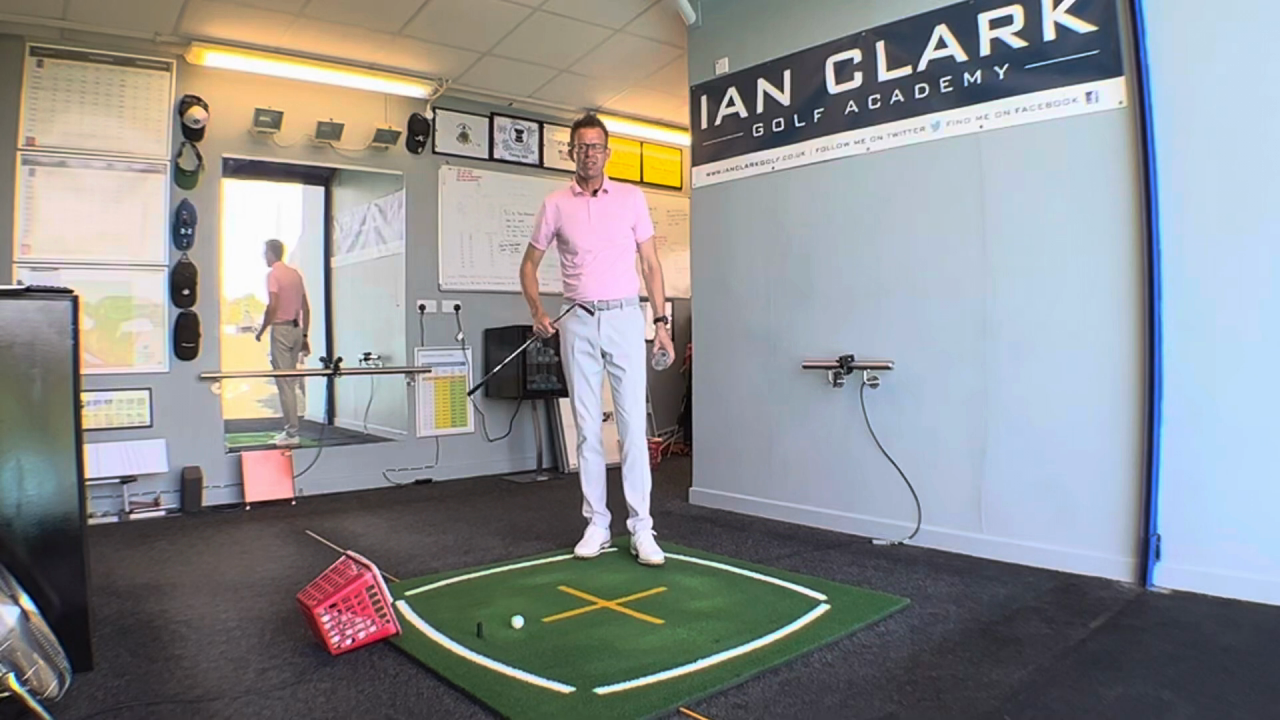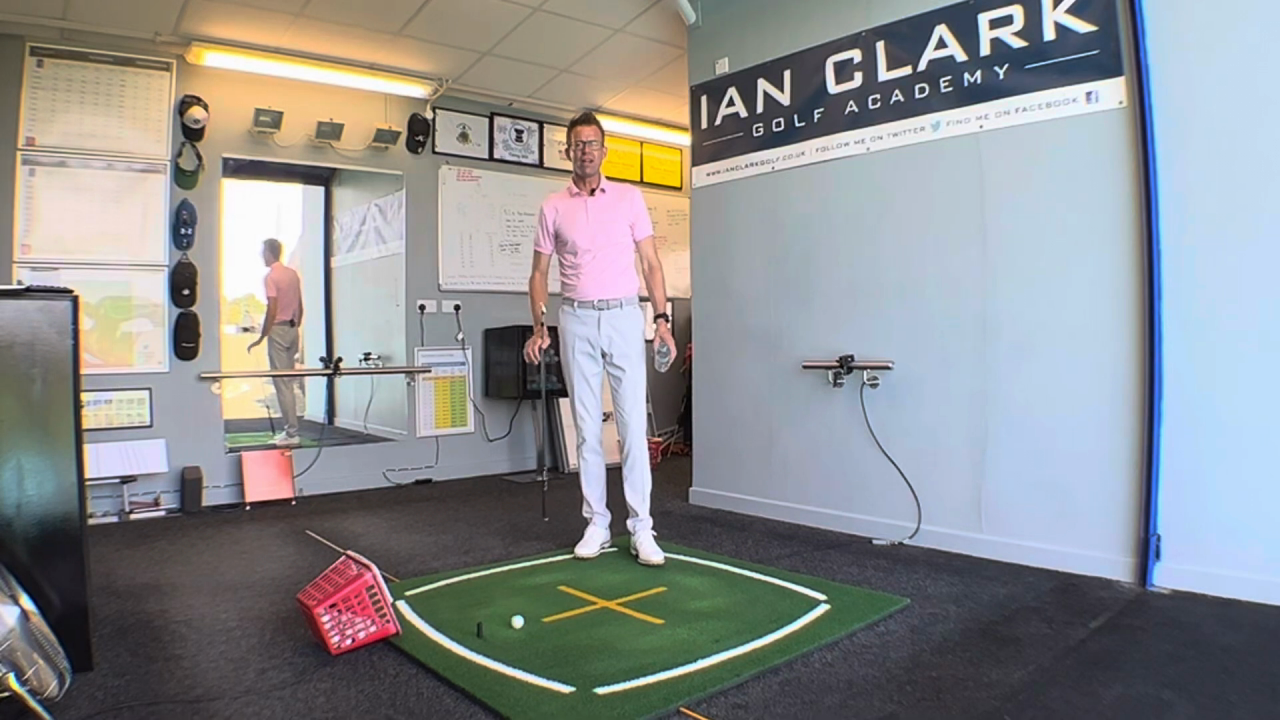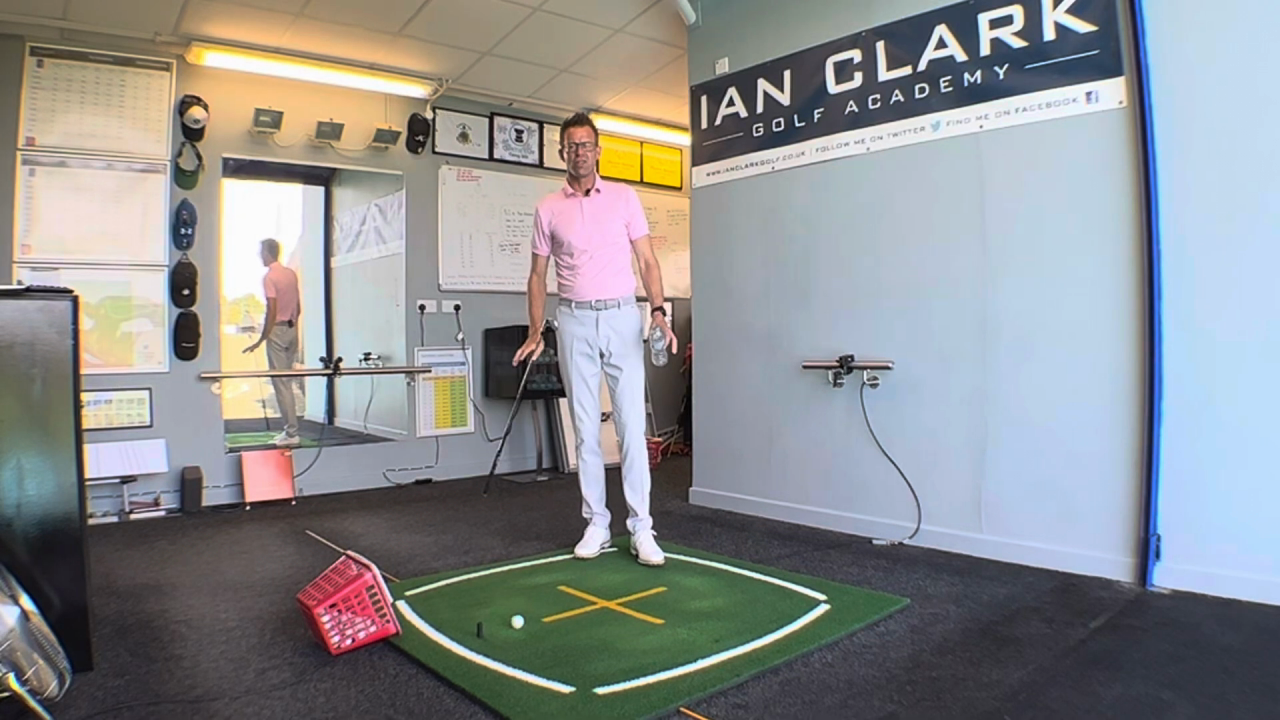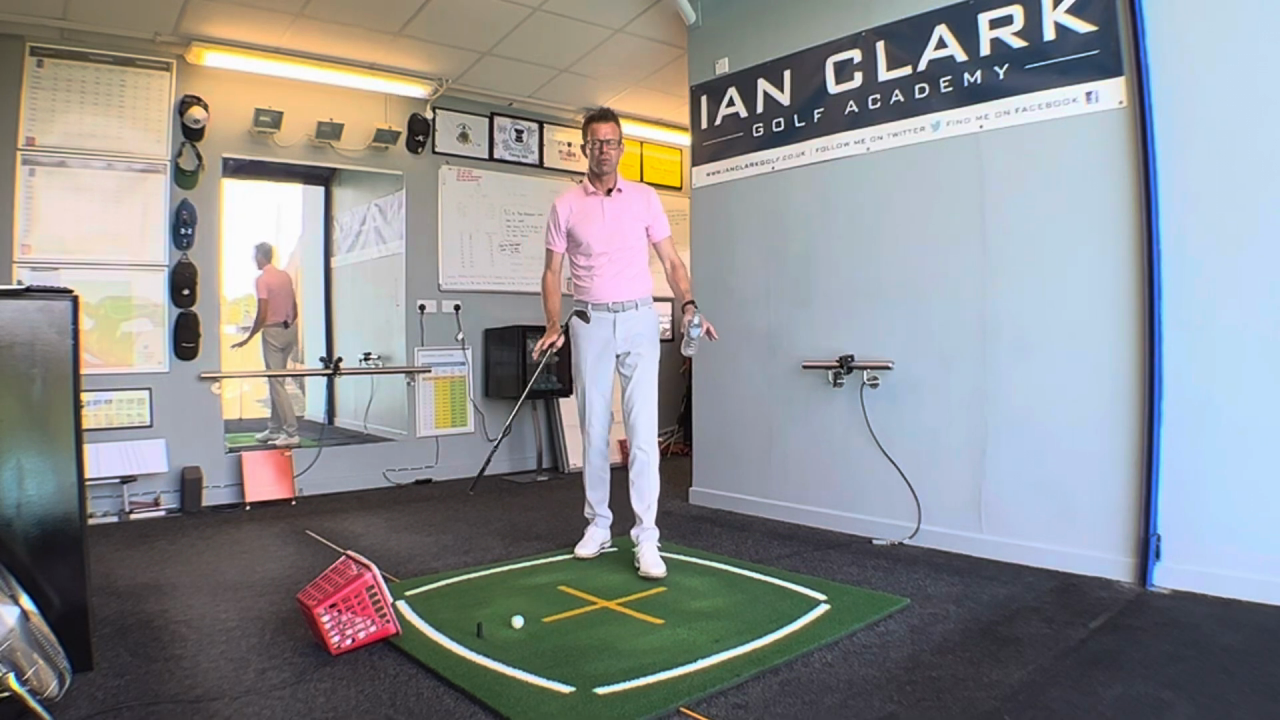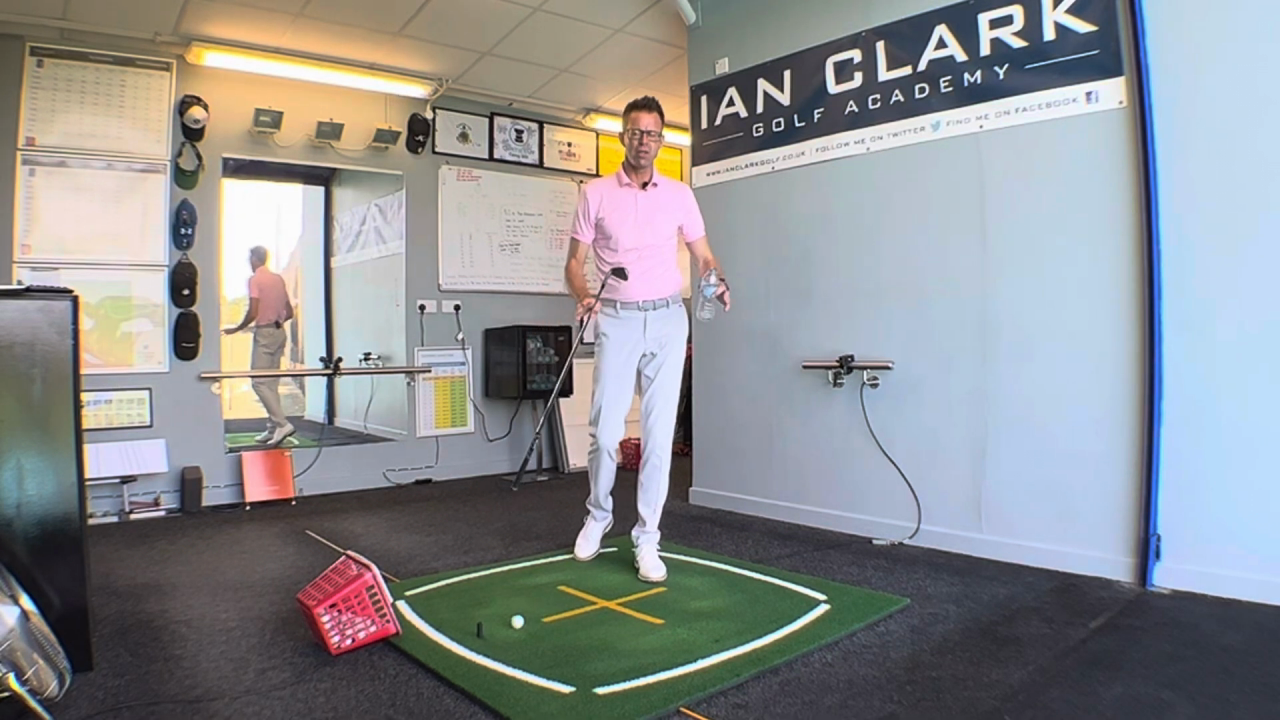
dt=0.7s
person 1, frame 1
left shoulder: (632, 197)
right shoulder: (554, 204)
left elbow: (651, 263)
right elbow: (530, 263)
left wrist: (661, 320)
right wrist: (537, 310)
left hip: (625, 317)
right hip: (577, 322)
left knee: (633, 422)
right knee: (587, 425)
left ankle: (641, 527)
right ankle: (596, 523)
person 1, frame 2
left shoulder: (630, 197)
right shoulder: (553, 207)
left elbow: (650, 263)
right elbow: (539, 272)
left wrist: (662, 317)
right wrist: (538, 327)
left hip: (624, 317)
right hip: (577, 321)
left knee: (633, 423)
right knee: (586, 426)
left ankle: (641, 527)
right ankle: (597, 523)
person 1, frame 3
left shoulder: (624, 197)
right shoulder: (547, 208)
left elbow: (647, 261)
right elbow: (538, 275)
left wrist: (658, 312)
right wrist: (535, 331)
left hip: (622, 317)
right hip: (574, 322)
left knee: (631, 424)
right knee: (585, 427)
left ankle: (641, 527)
right ankle: (596, 523)
person 1, frame 4
left shoulder: (645, 197)
right shoulder: (565, 204)
left elbow: (671, 260)
right elbow: (552, 272)
left wrist: (688, 305)
right wrist: (553, 324)
left hip: (638, 319)
right hip: (590, 323)
left knee: (642, 430)
right knee: (594, 431)
left ankle: (645, 539)
right ankle: (598, 523)
person 1, frame 5
left shoulder: (679, 194)
right shoulder: (595, 193)
left elbow: (705, 257)
right elbow: (575, 262)
left wrist: (717, 282)
right wrist: (582, 294)
left hip: (667, 321)
right hip: (617, 321)
left knee: (658, 436)
right knee: (605, 431)
left ankle: (646, 540)
right ankle: (598, 514)
person 2, frame 1
left shoulder: (273, 274)
right shoulder: (295, 274)
left elbow: (273, 307)
right elbow: (306, 308)
left wrist: (261, 331)
right wrist: (304, 336)
left hip: (281, 330)
right hip: (296, 329)
left knee: (284, 382)
right knee: (290, 382)
left ankle: (292, 433)
right ankle: (290, 429)
person 2, frame 2
left shoulder: (271, 276)
right shoulder: (293, 274)
left elbow: (272, 311)
left wrist: (260, 339)
left hip: (278, 330)
right hip: (292, 330)
left knee: (282, 383)
right knee: (288, 382)
left ankle: (292, 433)
right ankle: (290, 430)
person 2, frame 3
left shoulder: (270, 277)
right shoulder: (291, 274)
left elbow: (272, 313)
left wrist: (260, 341)
left hip: (277, 331)
right hip: (292, 330)
left knee: (280, 384)
right knee: (287, 383)
left ankle: (292, 434)
right ankle: (289, 429)
person 2, frame 4
left shoulder: (263, 279)
right shoulder: (285, 276)
left elbow: (262, 315)
right elbow: (295, 310)
left wrist: (248, 338)
left hip: (273, 333)
right hip: (288, 331)
left knee: (277, 384)
right knee: (276, 383)
left ankle: (291, 433)
right ankle: (274, 429)
person 2, frame 5
left shoulder: (255, 279)
right shoulder: (278, 279)
left elbow: (253, 313)
right elbow: (289, 312)
left wrist: (237, 328)
left hip: (264, 333)
right hip: (279, 332)
left knee: (259, 382)
right knee: (271, 382)
left ankle: (282, 424)
right ankle: (273, 429)
